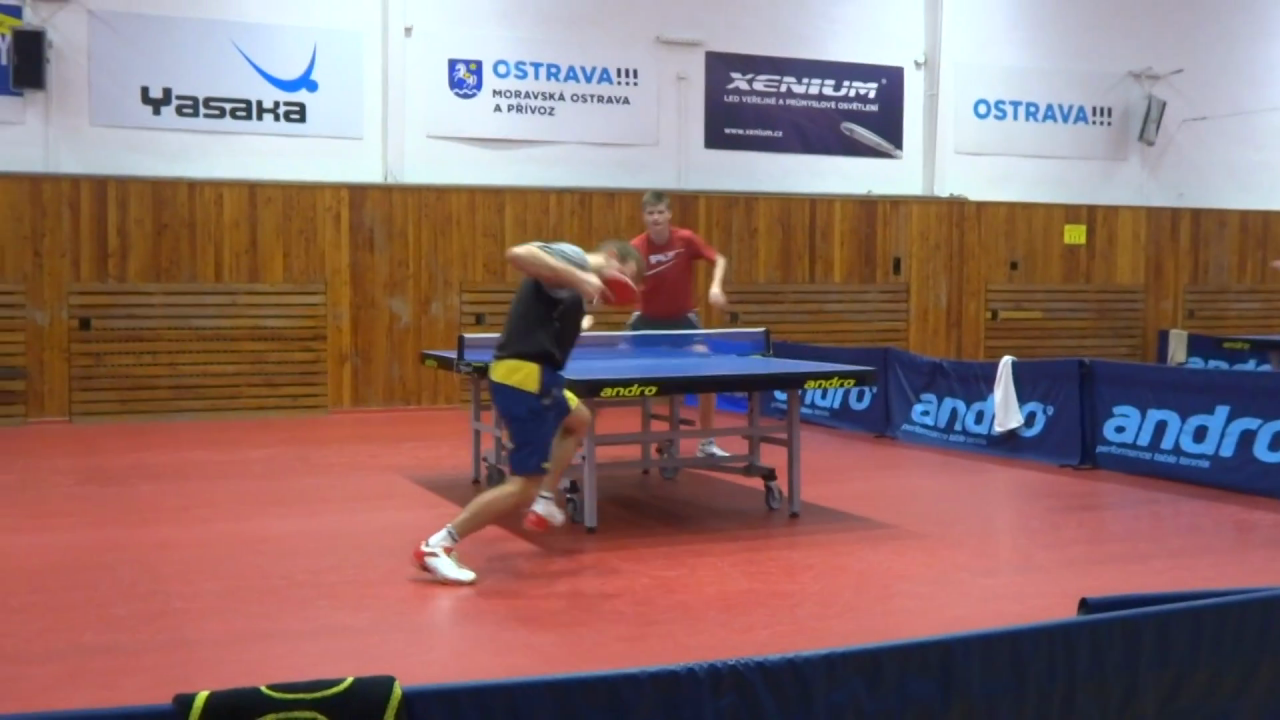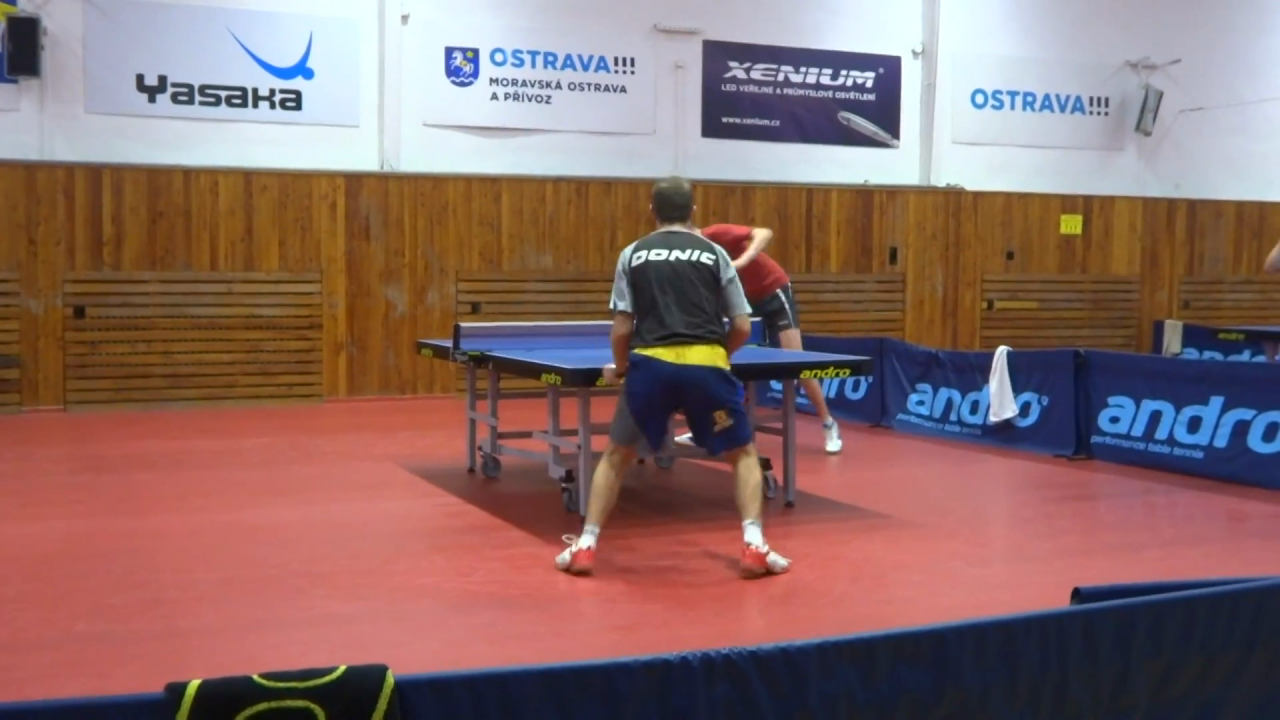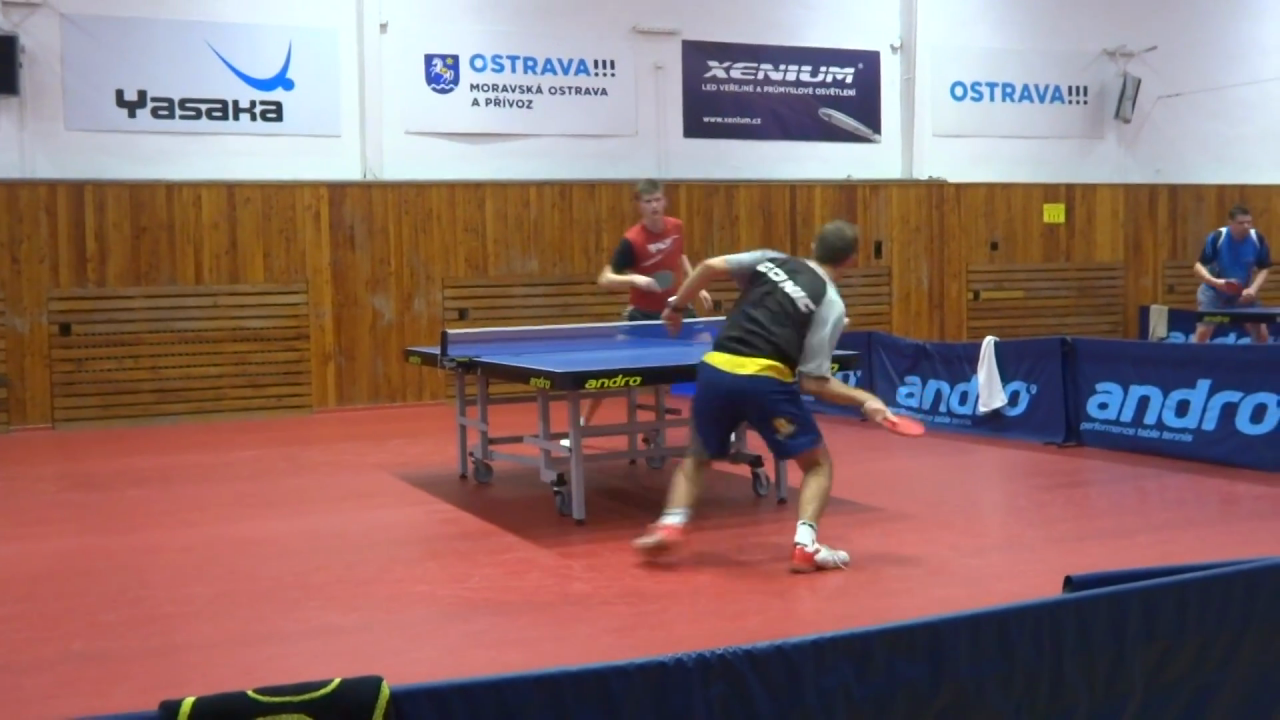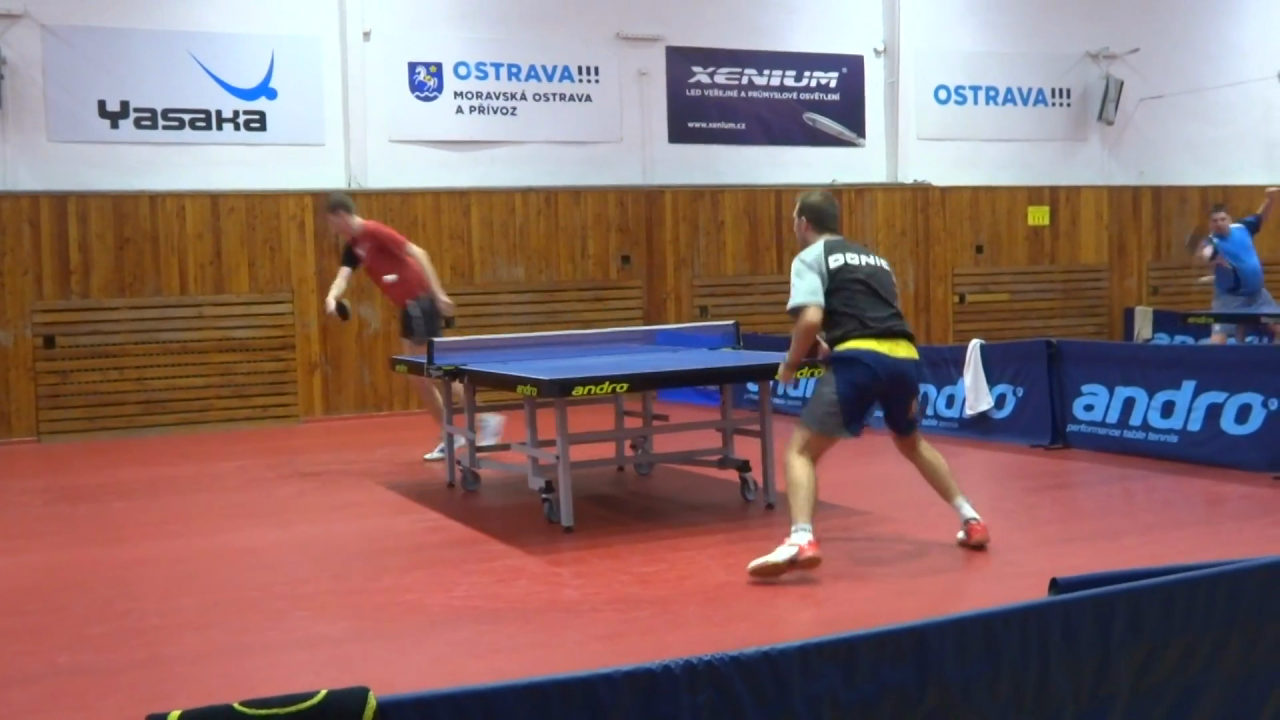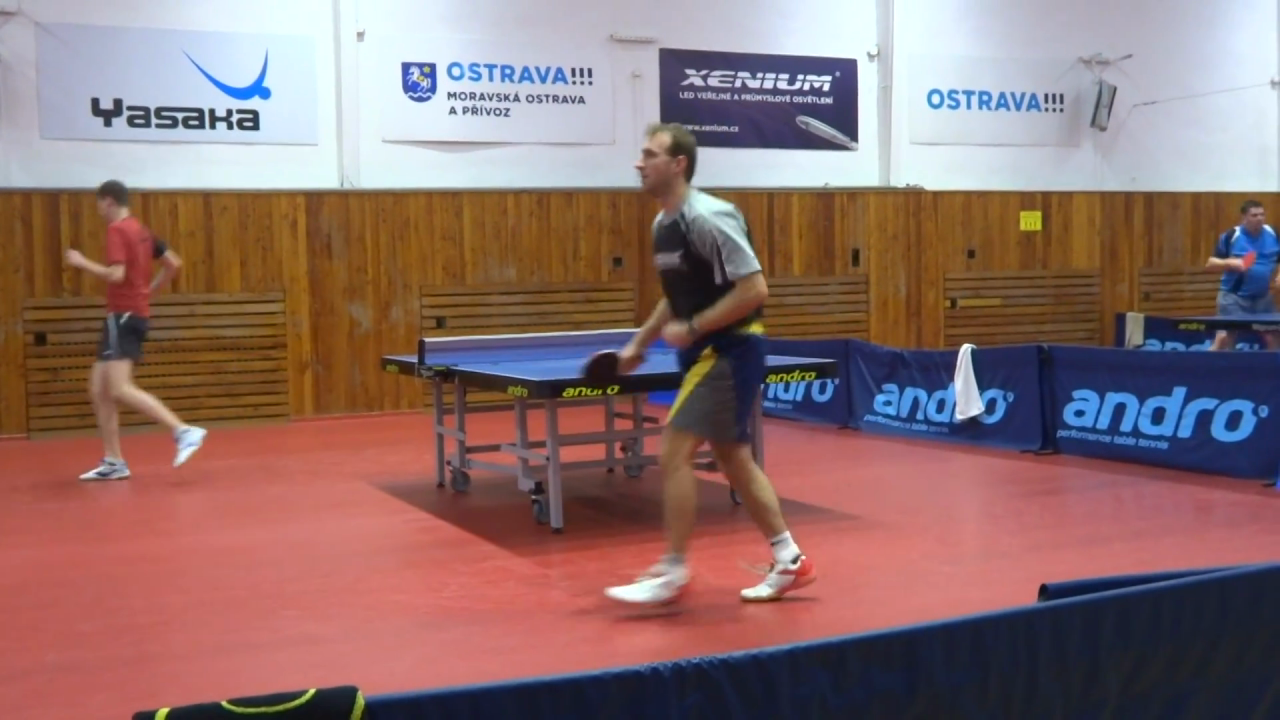
dt=0.7s
person 1, frame 1
left shoulder: (570, 284)
right shoulder: (572, 254)
right elbow: (520, 254)
right wrist: (580, 280)
left hip: (532, 377)
right hip: (524, 380)
left knee: (579, 421)
right knee: (524, 483)
left ankle: (543, 508)
right ankle: (436, 548)
person 1, frame 2
left shoulder: (634, 254)
right shoulder: (715, 254)
left elbow: (622, 328)
right elbow: (742, 328)
left wrist: (618, 366)
right wrist: (724, 355)
left hip: (652, 364)
right hip: (707, 365)
left knee: (615, 457)
right knee: (744, 454)
left ankle: (585, 546)
right ankle: (754, 544)
person 1, frame 3
left shoulder: (771, 260)
right shoulder: (831, 304)
left elbow: (710, 267)
right elbow: (813, 383)
left wrist: (676, 304)
right wrist: (864, 400)
left hip: (716, 373)
right hip: (764, 380)
left knee: (697, 460)
right knee: (818, 465)
left ankle: (671, 524)
right ankle: (806, 545)
person 1, frame 4
left shoulder: (808, 258)
right shoulder: (874, 259)
left elbow: (810, 318)
left wrist: (790, 364)
left hip: (858, 360)
right hip: (905, 358)
left knee: (798, 449)
right knee: (911, 444)
left ankle: (801, 540)
right ankle: (969, 520)
person 1, frame 5
left shoulder: (709, 217)
right shoulder: (664, 222)
left elbow: (753, 290)
left wrist: (691, 328)
right wrist: (640, 342)
left hip: (730, 350)
right hip: (709, 352)
left knee: (674, 451)
right knee: (734, 461)
left ankle: (672, 571)
right ankle: (789, 561)
person 2, frame 1
left shoulder: (686, 239)
right shoulder: (636, 247)
left elbow: (719, 259)
left wrist: (715, 286)
left hip: (683, 318)
right hip: (647, 320)
left ankle: (707, 443)
person 2, frame 2
left shoulder: (716, 234)
left elbow: (763, 234)
left wrist: (742, 261)
left hip: (774, 293)
right hip: (748, 303)
left ankle: (828, 425)
person 2, frame 3
left shoulder: (676, 227)
right shoulder: (631, 241)
right elbow: (604, 280)
right wrist: (635, 279)
right hip: (642, 315)
right ankle: (581, 429)
person 2, frame 4
left shoulder: (374, 232)
right shoulder: (352, 245)
left elbow: (416, 254)
right elbow: (343, 275)
left wrist: (438, 293)
right wrist: (331, 297)
left hip: (419, 301)
right hip: (408, 304)
left ankle: (487, 421)
person 2, frame 5
left shoulder: (117, 230)
right shoulder: (141, 231)
left elbow: (115, 275)
right elbow: (174, 263)
left wrist: (82, 263)
left hip: (123, 316)
right hip: (135, 316)
left knee: (119, 390)
right knee: (98, 390)
left ankle: (184, 433)
right ankle: (114, 462)
